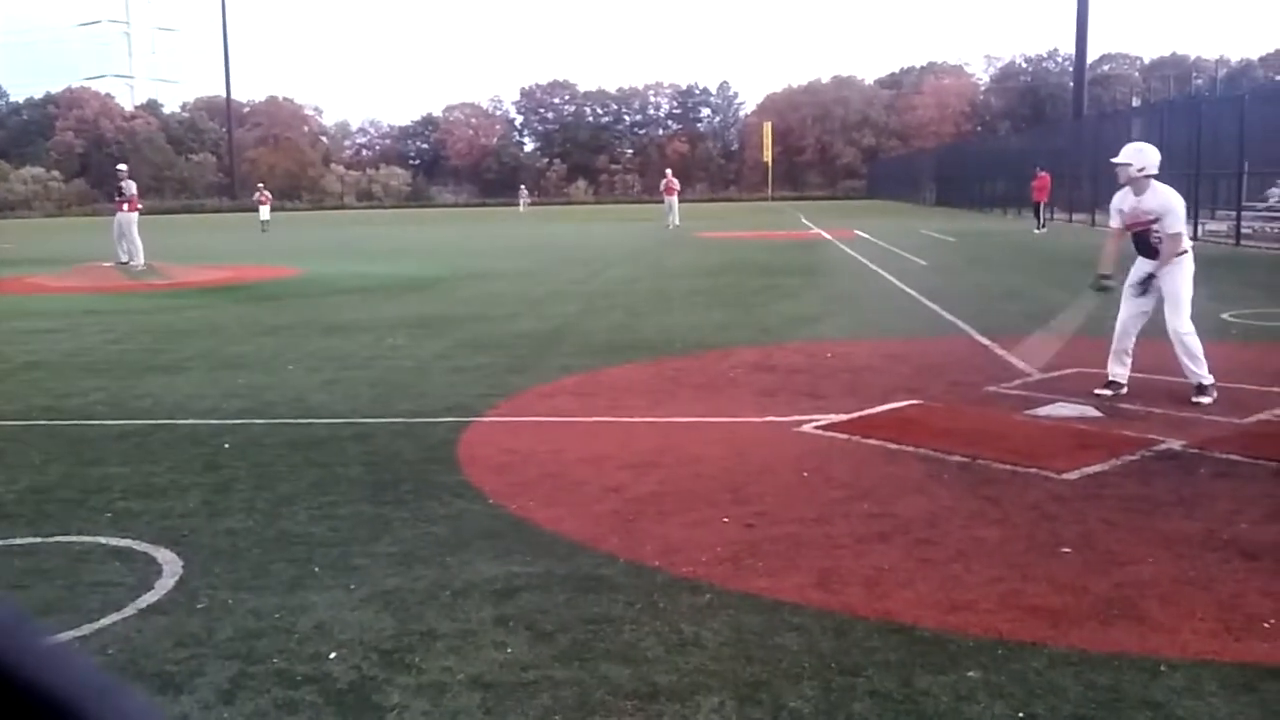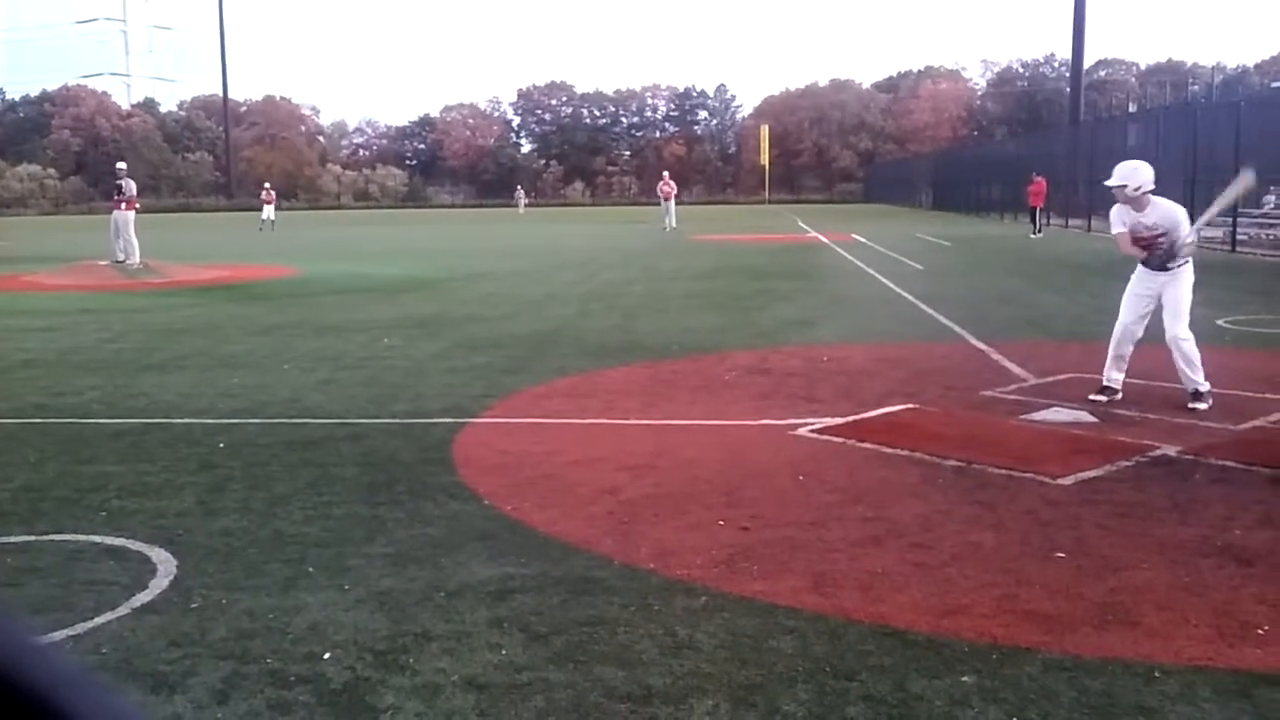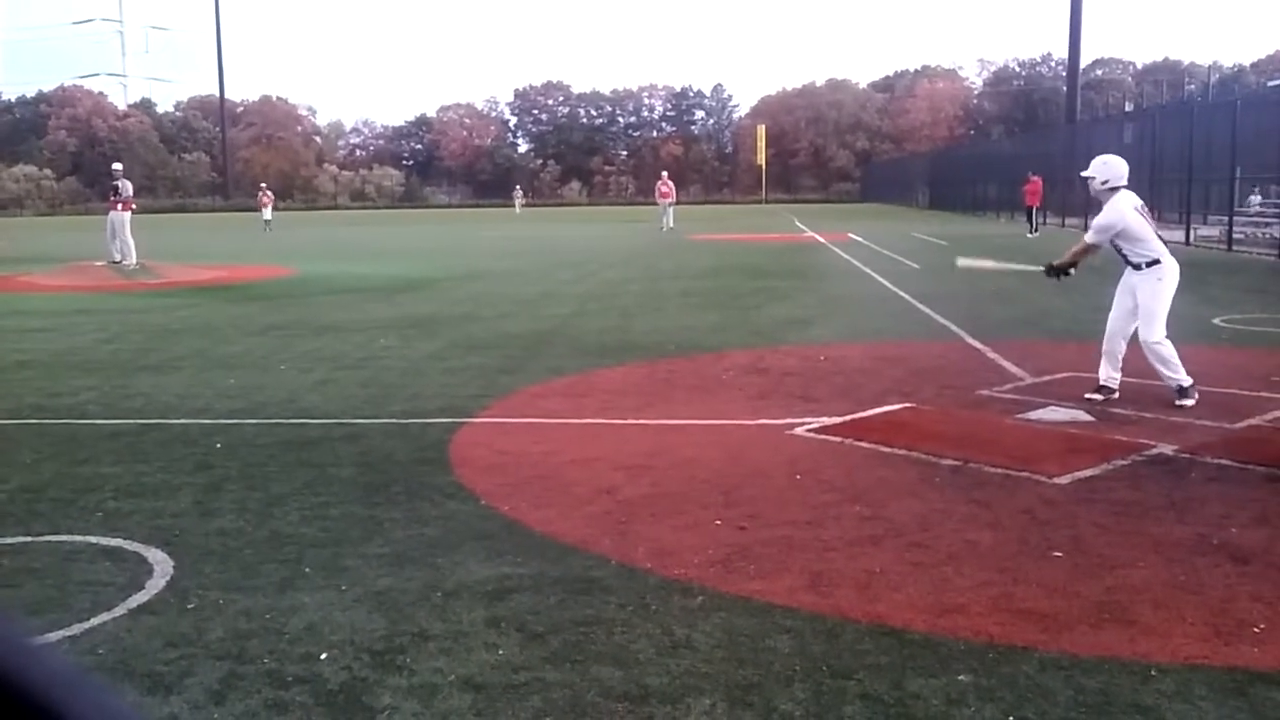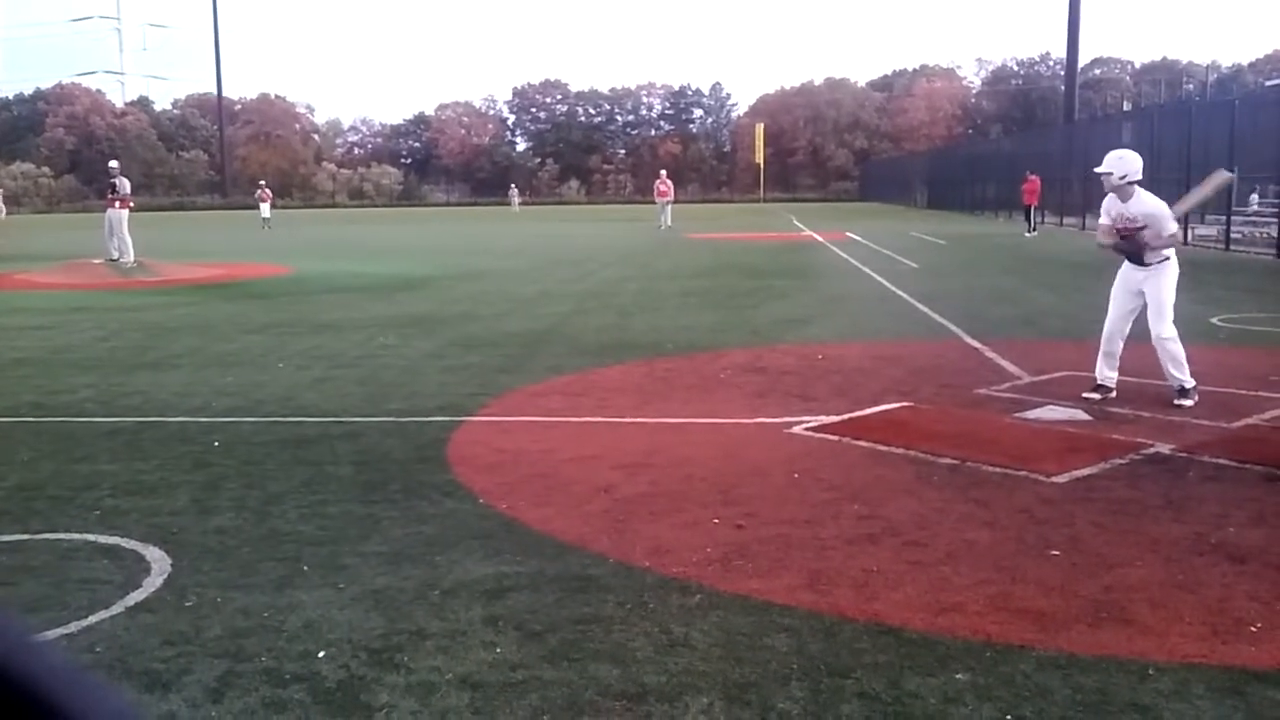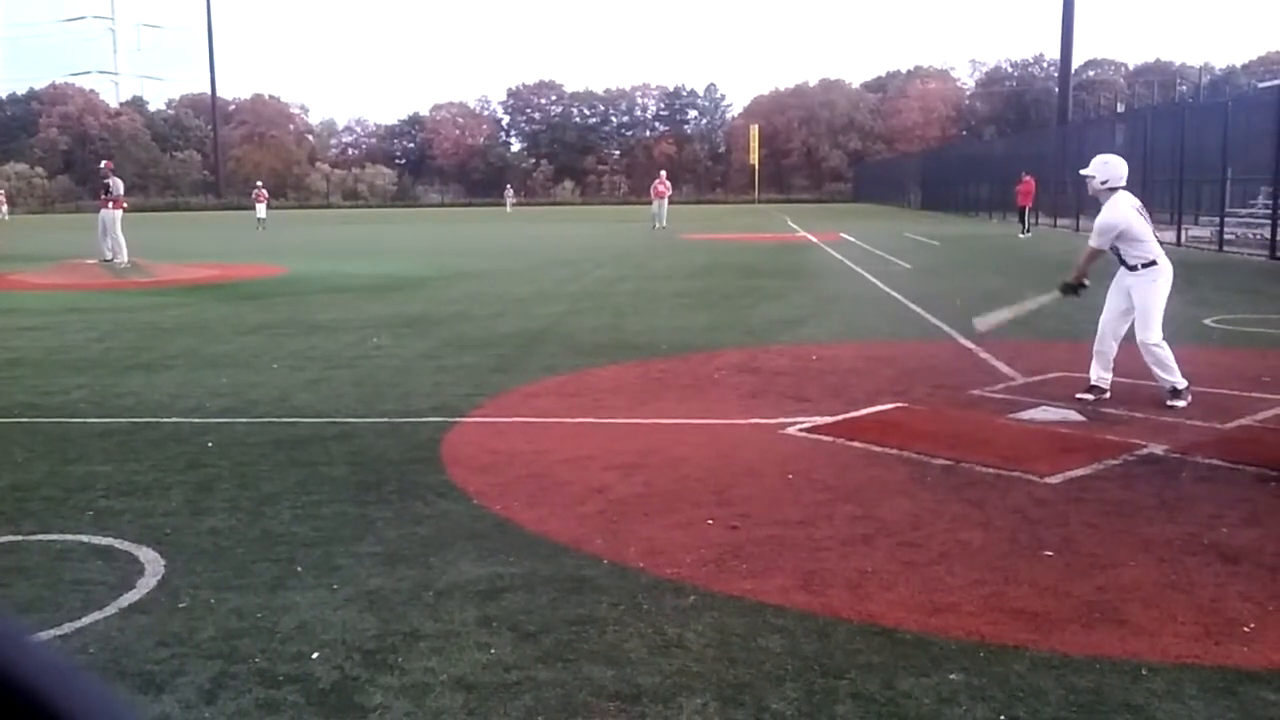
dt=0.7s
person 1, frame 1
left shoulder: (1168, 198)
right shoulder: (1120, 199)
left elbow: (1175, 243)
right elbow: (1114, 239)
left wrist: (1153, 274)
right wrist: (1105, 273)
left hip: (1177, 264)
right hip: (1145, 263)
left knee: (1178, 326)
right knee: (1126, 322)
left ankle: (1204, 382)
right ankle: (1118, 379)
person 1, frame 2
left shoulder: (1170, 212)
right shoulder: (1118, 212)
left elbow: (1188, 248)
right elbow: (1125, 246)
left wrist: (1177, 252)
right wrist: (1151, 257)
left hip: (1176, 274)
right hip: (1148, 273)
left knee: (1177, 332)
right knee: (1124, 328)
left ankle: (1200, 389)
right ankle: (1111, 384)
person 1, frame 3
left shoulder: (1112, 215)
right shoulder: (1125, 197)
left elbow: (1085, 247)
right elbow: (1096, 240)
left wrist: (1058, 264)
right wrist: (1072, 262)
left hip: (1158, 273)
right hip: (1136, 272)
left knee: (1150, 336)
right knee: (1116, 328)
left ankle: (1184, 385)
right ankle: (1109, 384)
person 1, frame 4
left shoulder: (1152, 206)
right shoulder: (1110, 202)
left elbow: (1174, 240)
right elbow: (1103, 235)
left wrist: (1147, 245)
right wrist: (1117, 244)
left hip: (1159, 270)
right hip: (1130, 269)
left knee: (1162, 332)
right knee: (1113, 327)
left ankle: (1186, 386)
right ankle: (1105, 383)
person 1, frame 5
left shoulder: (1111, 216)
right shoulder: (1122, 199)
left elbow: (1091, 254)
right elbow: (1097, 246)
left wrist: (1073, 281)
right wrist: (1081, 276)
left hip: (1152, 274)
right hip: (1129, 272)
left knee: (1148, 337)
right knee: (1108, 328)
left ankle: (1178, 387)
right ankle: (1099, 384)
